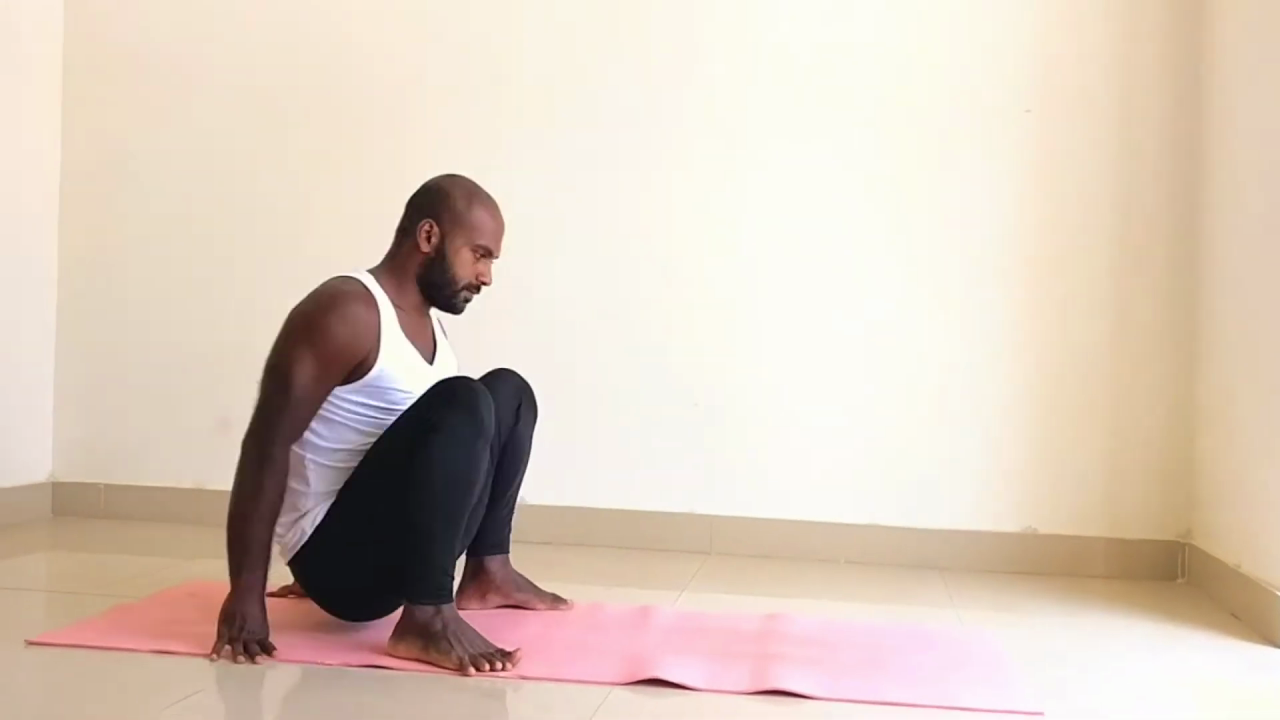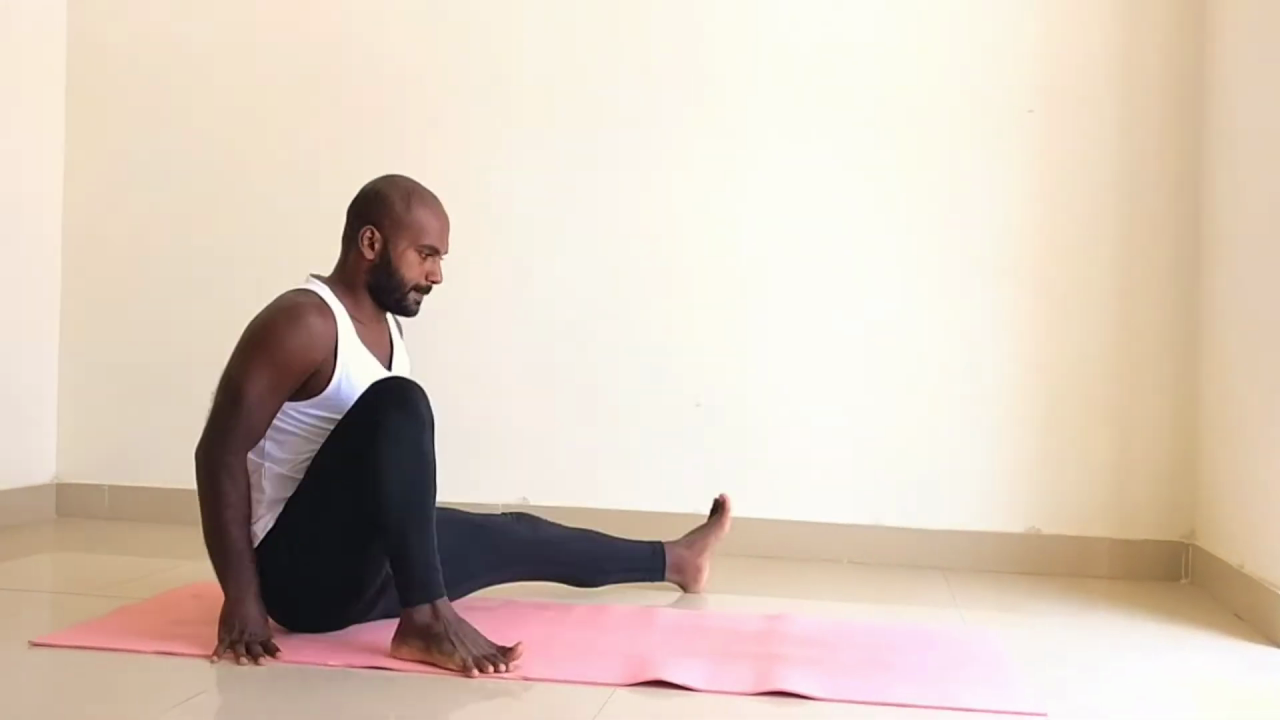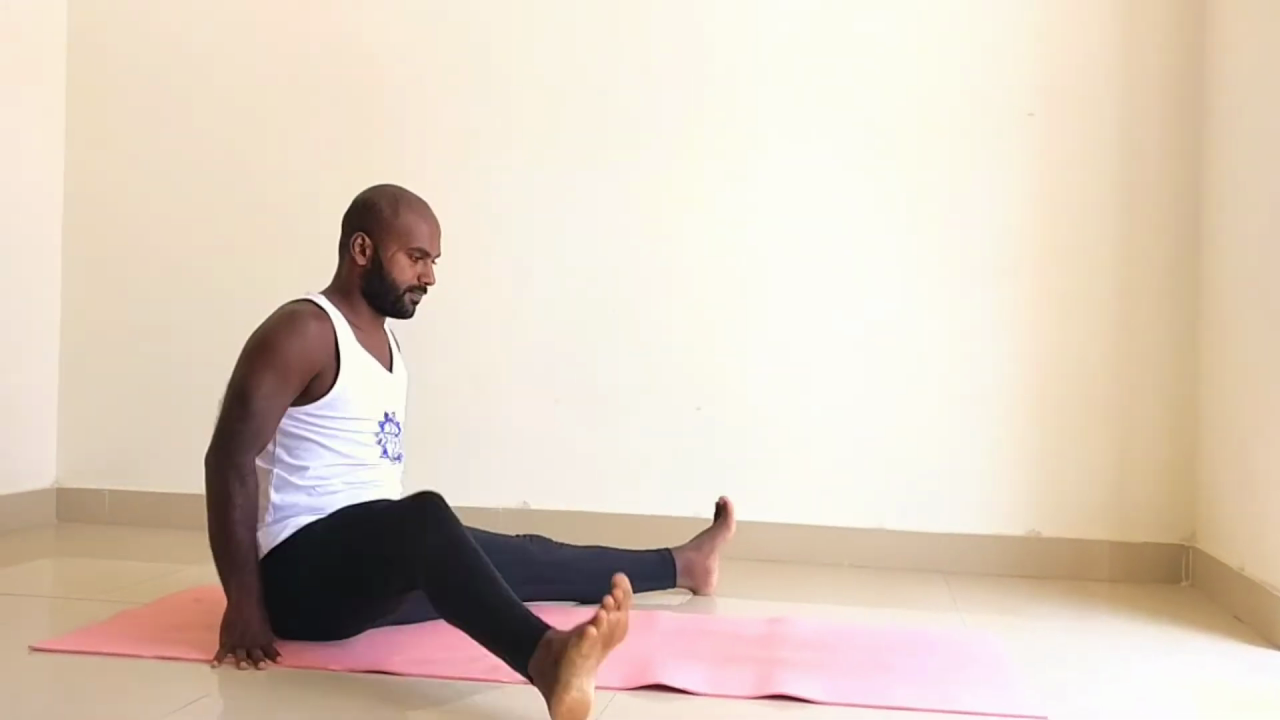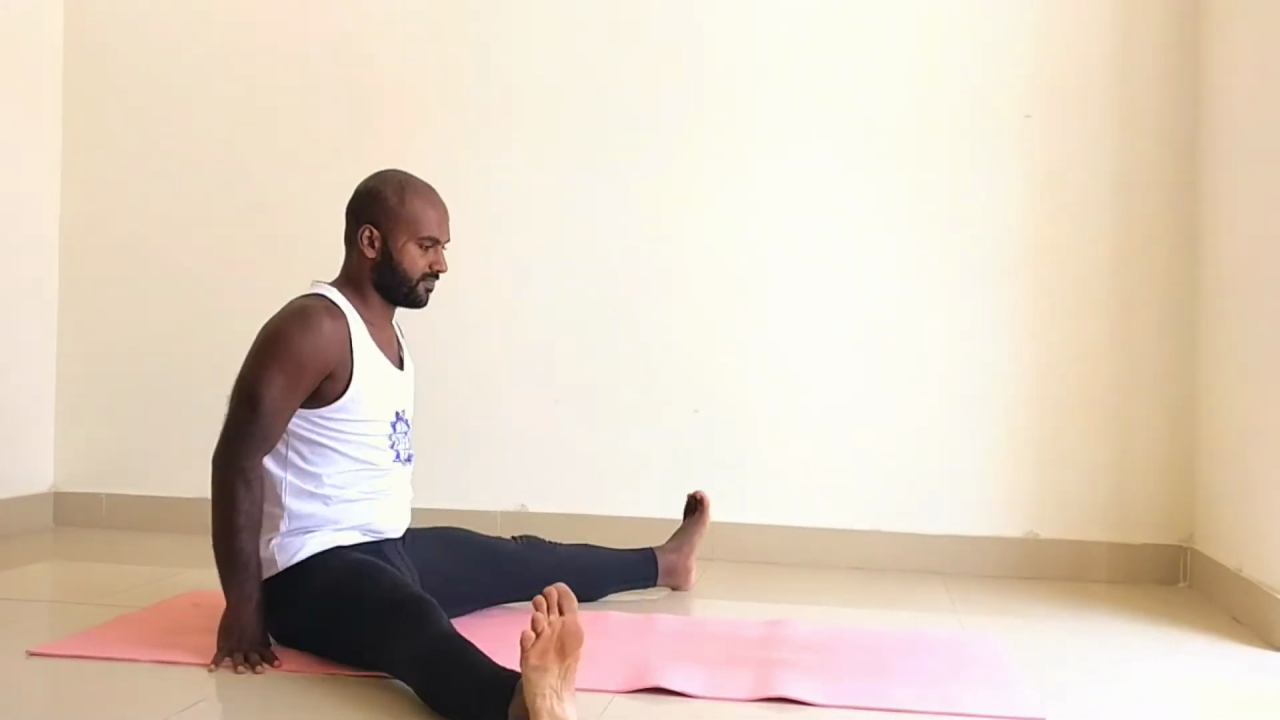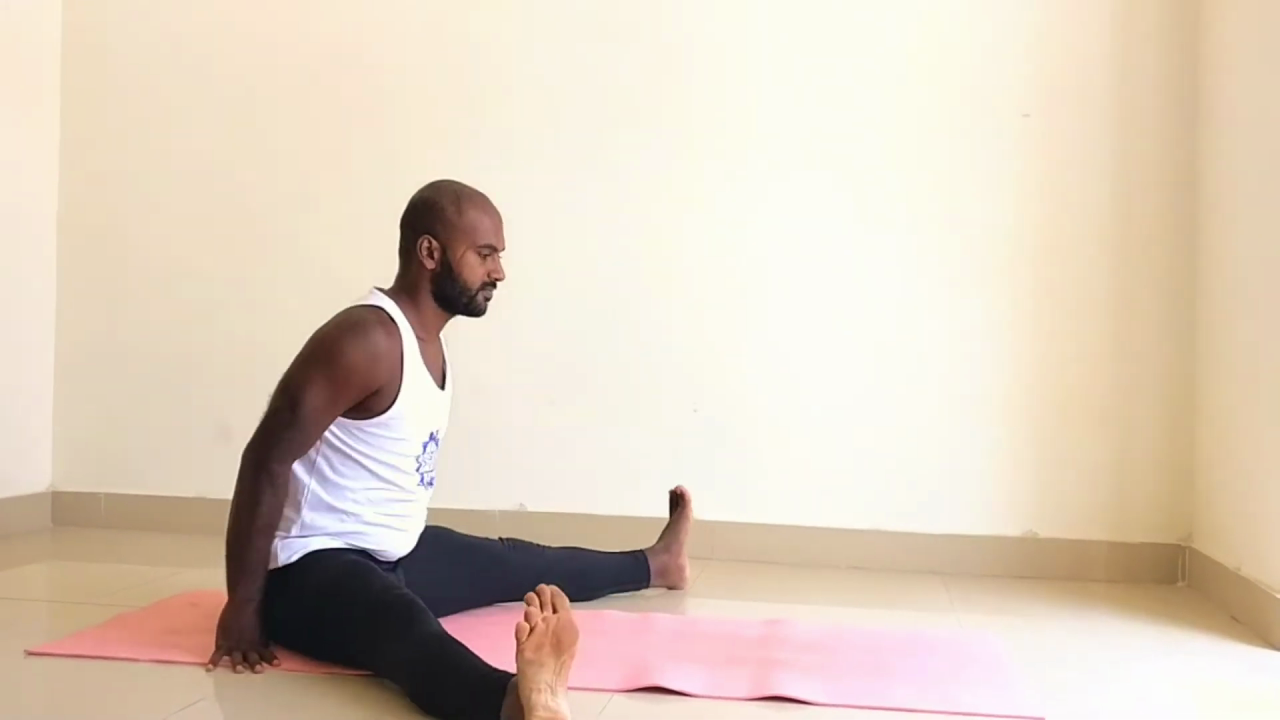
dt=0.1s
person 1, frame 1
left shoulder: (423, 320)
right shoulder: (347, 309)
right elbow: (267, 442)
right wrist: (247, 593)
left hip: (376, 544)
right hip: (337, 551)
left knee: (508, 393)
right knee: (464, 405)
left ankle: (490, 571)
right ankle: (427, 618)
person 1, frame 2
left shoulder: (382, 325)
right shoulder: (304, 322)
right elbow: (219, 454)
right wrist: (241, 597)
left hip: (360, 560)
right hip: (304, 566)
left knee: (518, 537)
right knee: (403, 402)
left ankle: (669, 560)
right ankle: (430, 620)
person 1, frame 3
left shoulder: (376, 331)
right shoulder: (305, 331)
right elbow: (230, 460)
right wrist: (244, 604)
left hip: (372, 562)
right hip: (305, 571)
left knee: (527, 558)
right knee: (427, 522)
left ankle: (676, 566)
right ankle: (547, 656)
person 1, frame 4
left shoulder: (379, 325)
right shoulder: (315, 328)
right elbow: (236, 460)
right wrist: (243, 606)
left hip: (387, 550)
right hip: (309, 573)
left knee: (525, 562)
right knee: (415, 622)
left ankle: (662, 565)
person 1, frame 5
left shoulder: (422, 336)
right shoulder: (372, 339)
right elbow: (267, 458)
right wrist: (245, 603)
left hip: (387, 555)
right hip: (304, 572)
left knee: (511, 564)
right knee: (402, 623)
left ankle: (651, 566)
